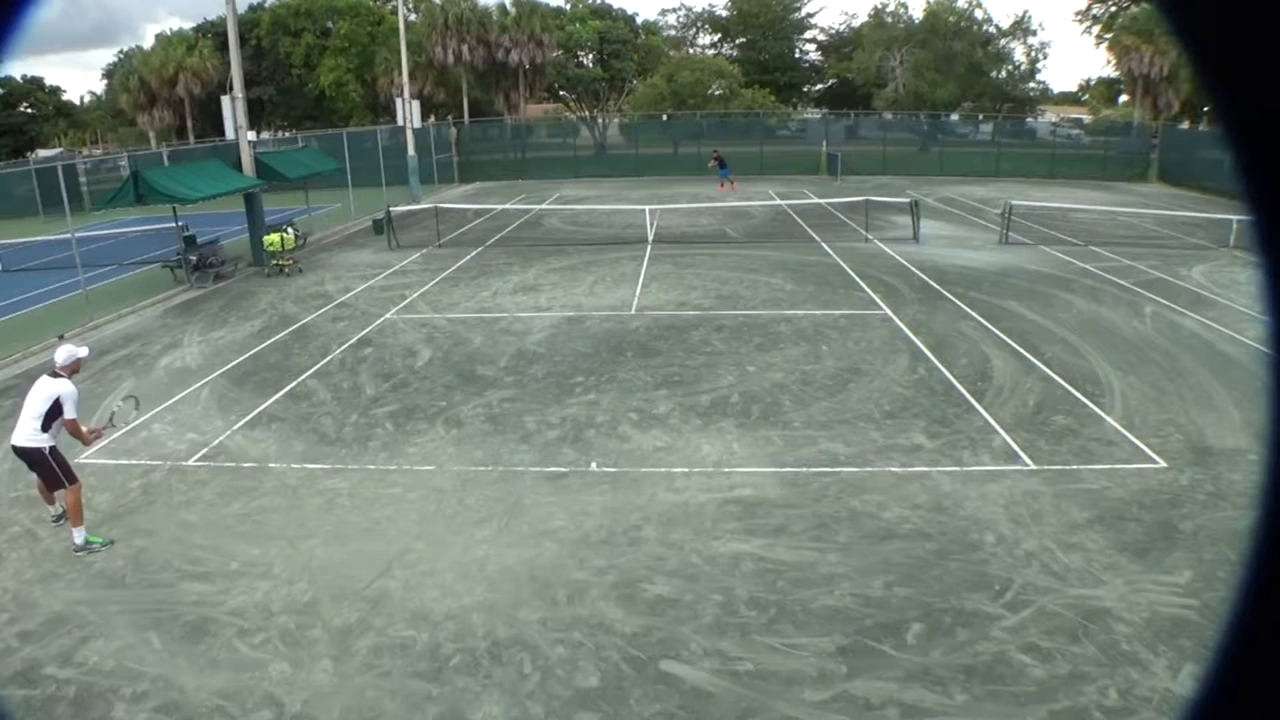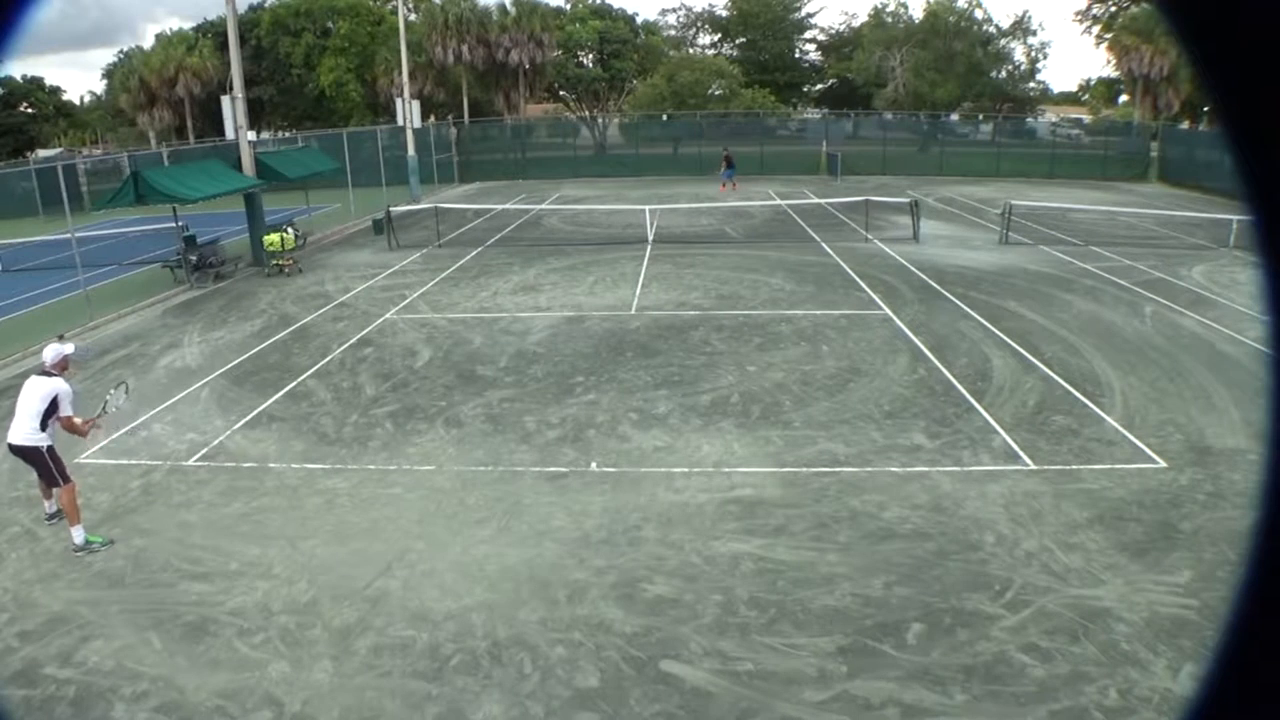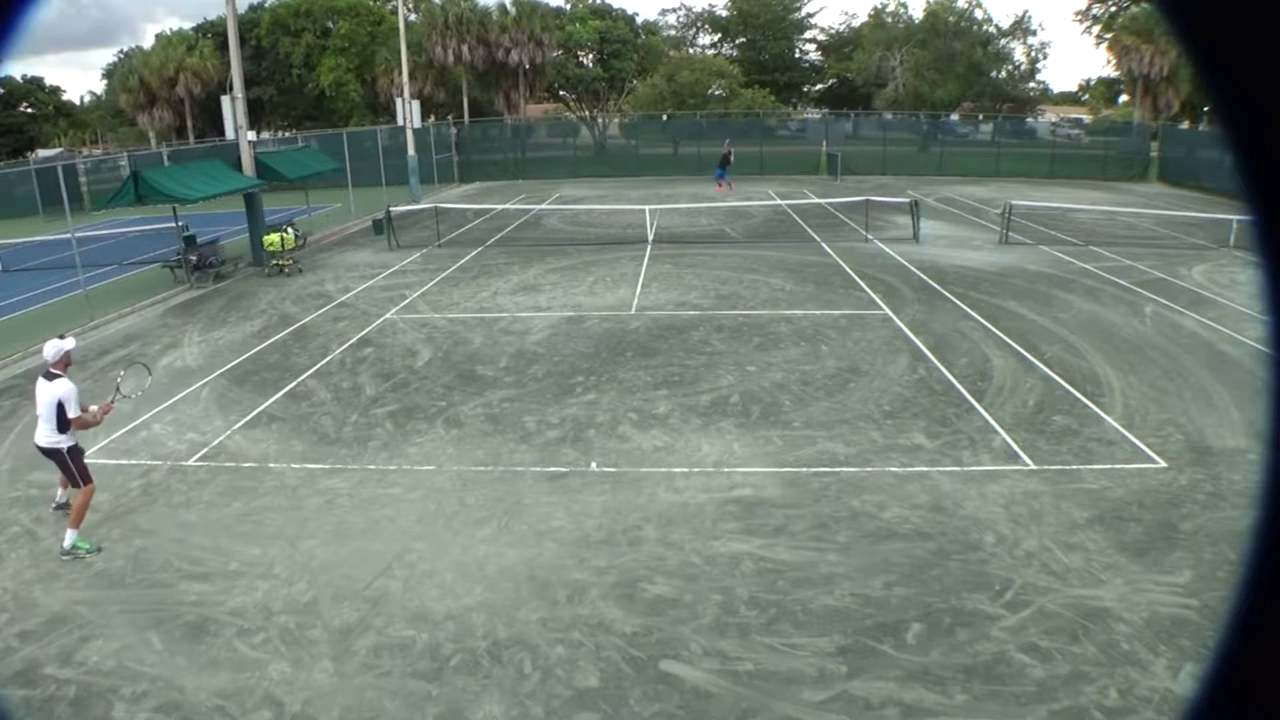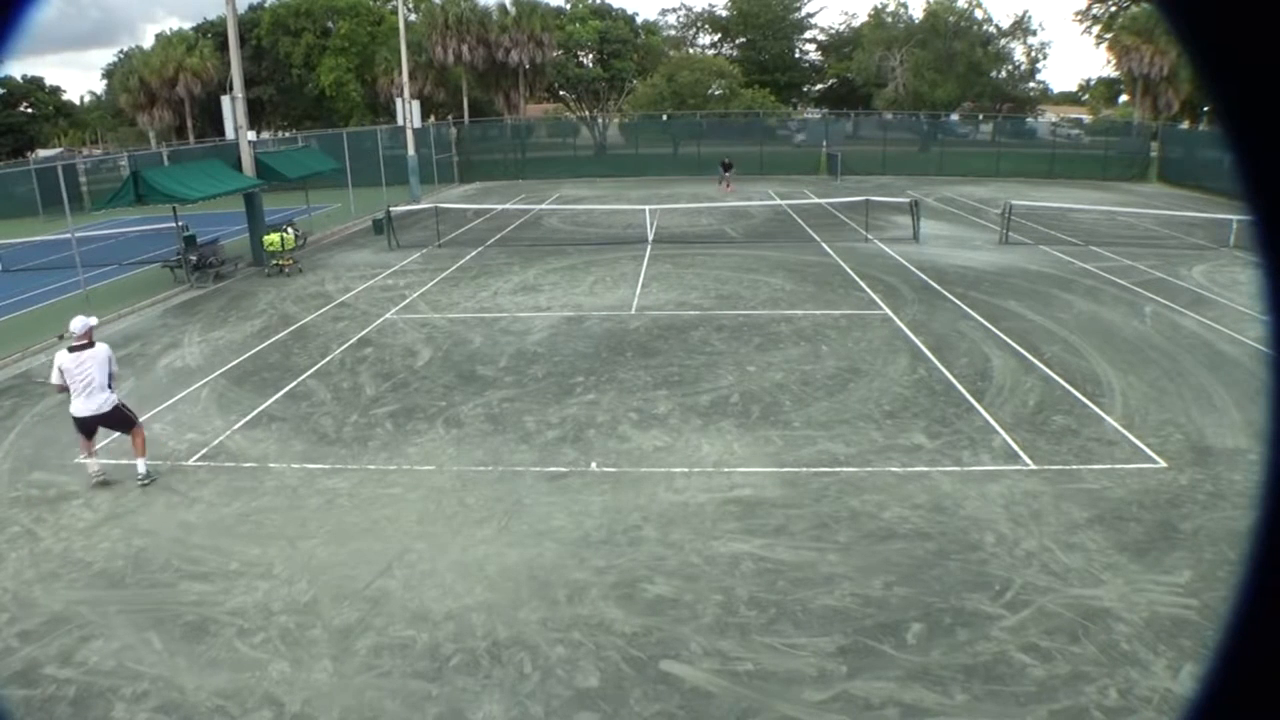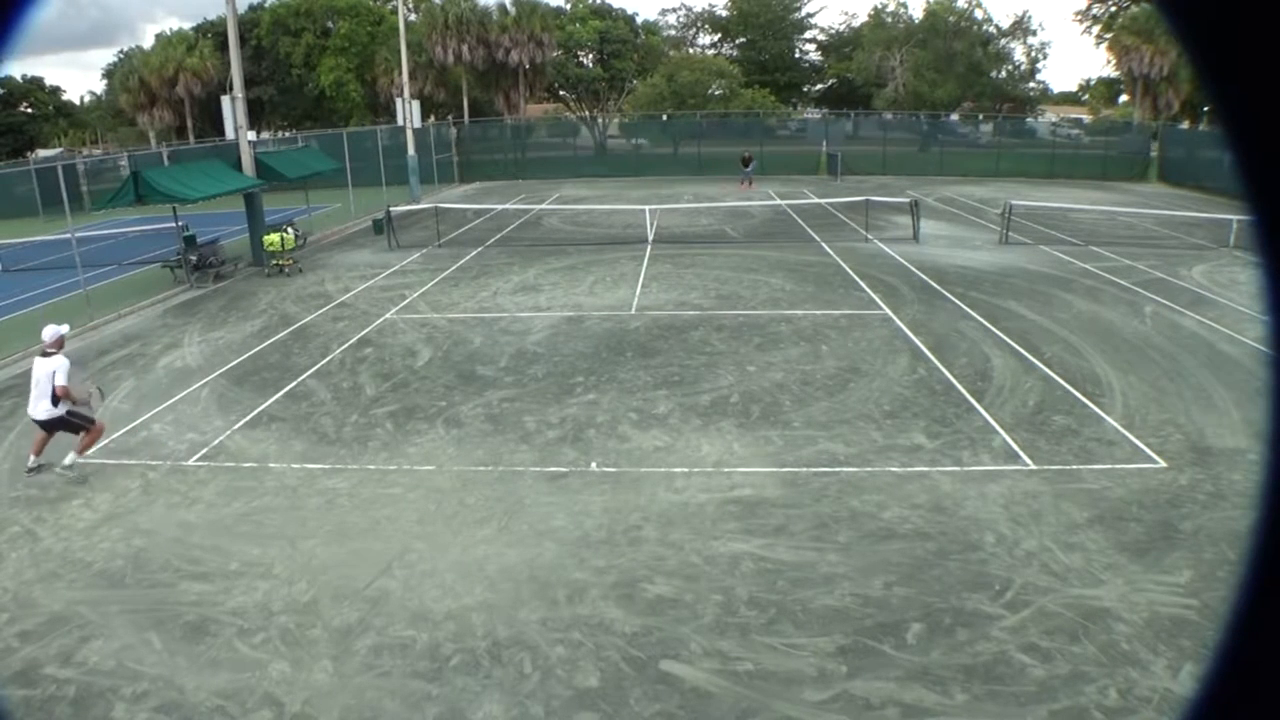
dt=1s
person 1, frame 1
left shoulder: (46, 380)
right shoulder: (67, 388)
right elbow: (70, 427)
left wrist: (84, 431)
right wrist: (85, 439)
left hip: (19, 441)
right hip: (37, 445)
left knee: (44, 476)
right knee: (73, 487)
left ankle: (57, 513)
right ankle: (81, 542)
person 1, frame 2
left shoulder: (34, 379)
right shoulder: (61, 386)
right elbow: (66, 425)
left wrist: (79, 422)
right wrist: (82, 431)
left hip: (15, 440)
right hip: (34, 443)
left knee: (45, 471)
right knee: (66, 486)
left ankle: (51, 511)
right ankle: (80, 541)
person 1, frame 3
left shoulder: (44, 379)
right shoulder: (66, 387)
right elbow: (77, 423)
left wrist: (93, 409)
right wrist: (97, 420)
left hip: (43, 440)
right hip: (58, 445)
left knee: (76, 454)
right knee: (86, 489)
left ankle: (61, 501)
right ankle: (69, 545)
person 1, frame 4
left shoulder: (61, 357)
right shoulder: (104, 348)
left elbow: (59, 387)
left hip: (81, 412)
right hip: (108, 406)
left knee: (87, 439)
right knee: (136, 430)
left ankle: (95, 472)
right ankle: (142, 472)
person 1, frame 5
left shoulder: (38, 359)
right shoulder: (61, 362)
right elbow: (61, 391)
left wrist: (72, 399)
right wrist: (77, 400)
left hip: (34, 412)
right hip: (54, 415)
left knee: (48, 431)
right knee: (97, 429)
left ankle: (32, 464)
right ankle: (67, 464)
